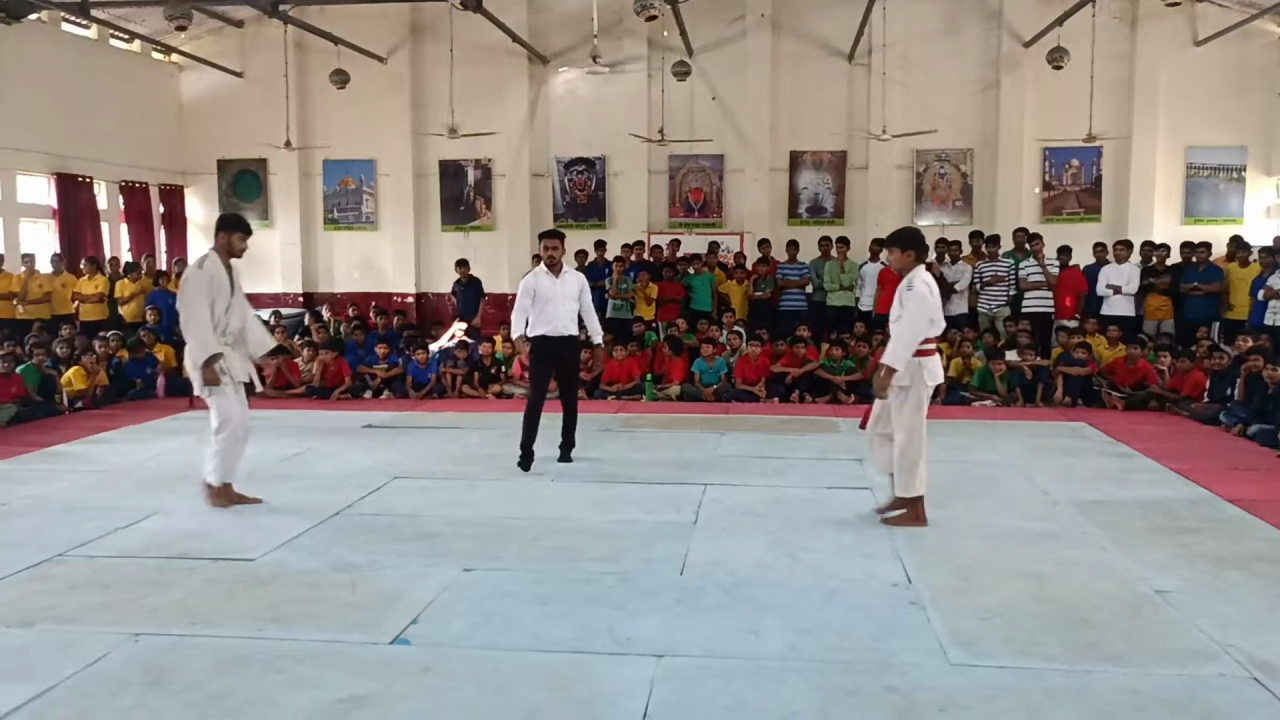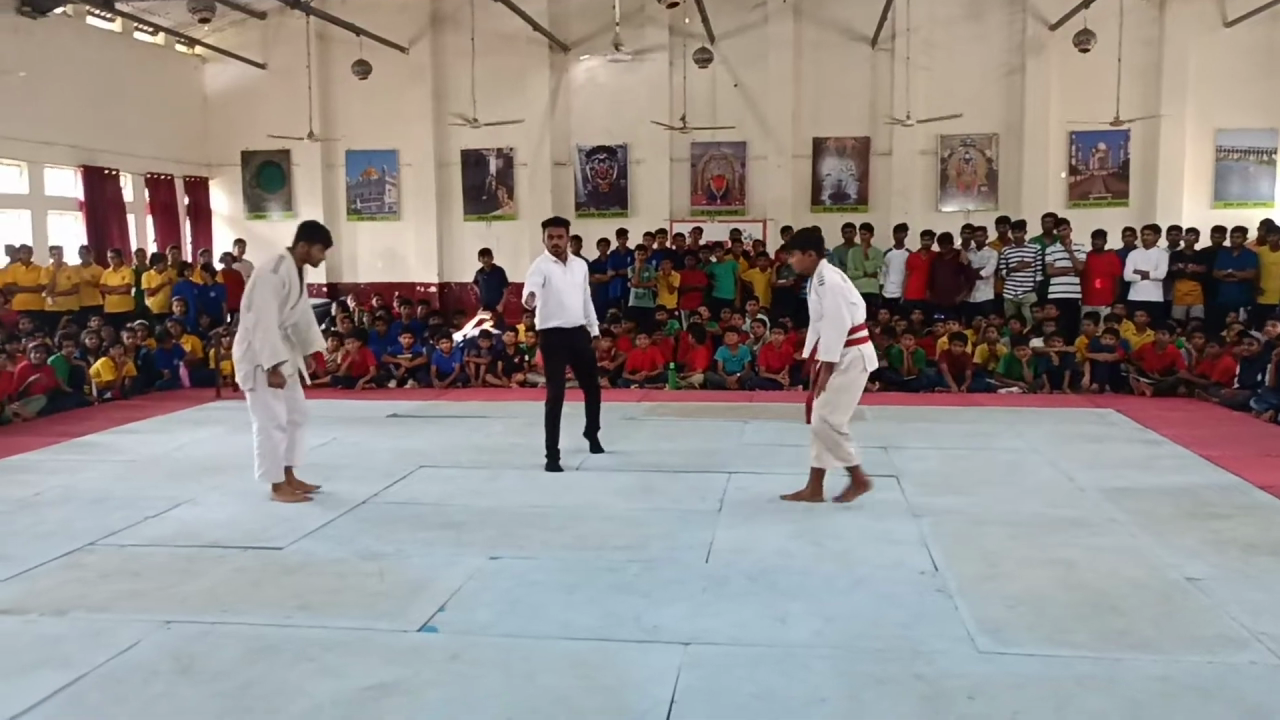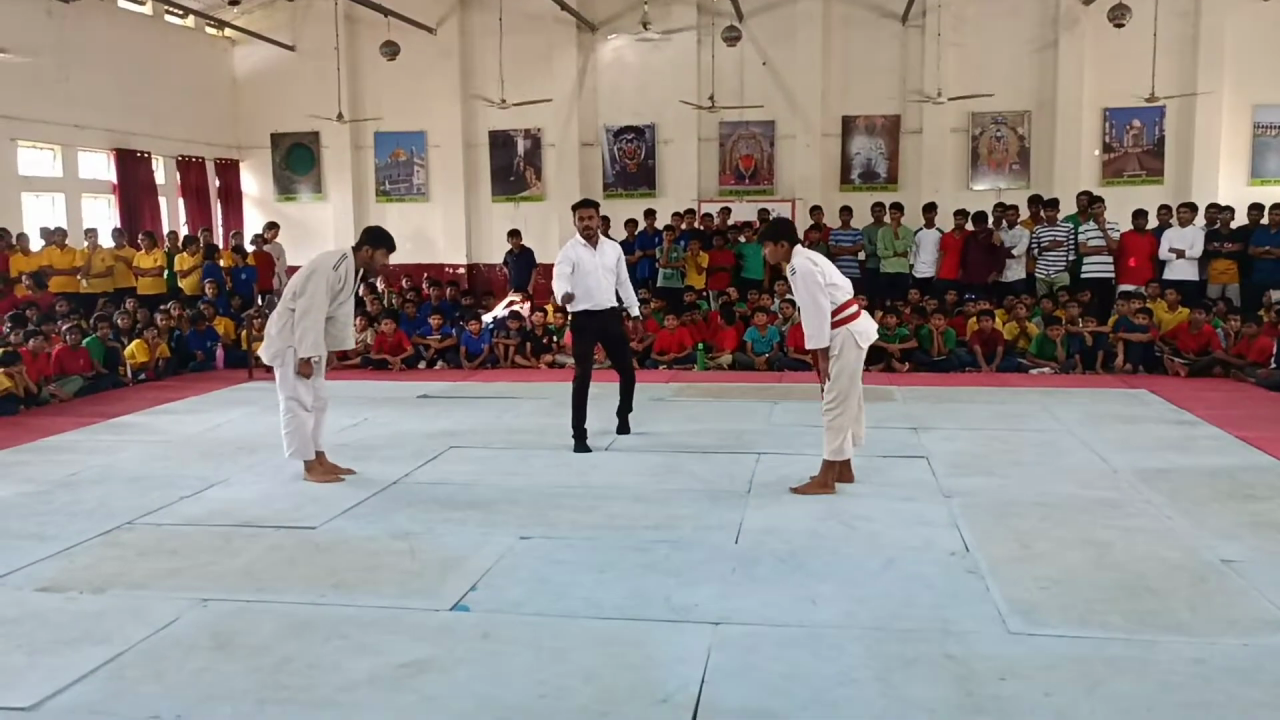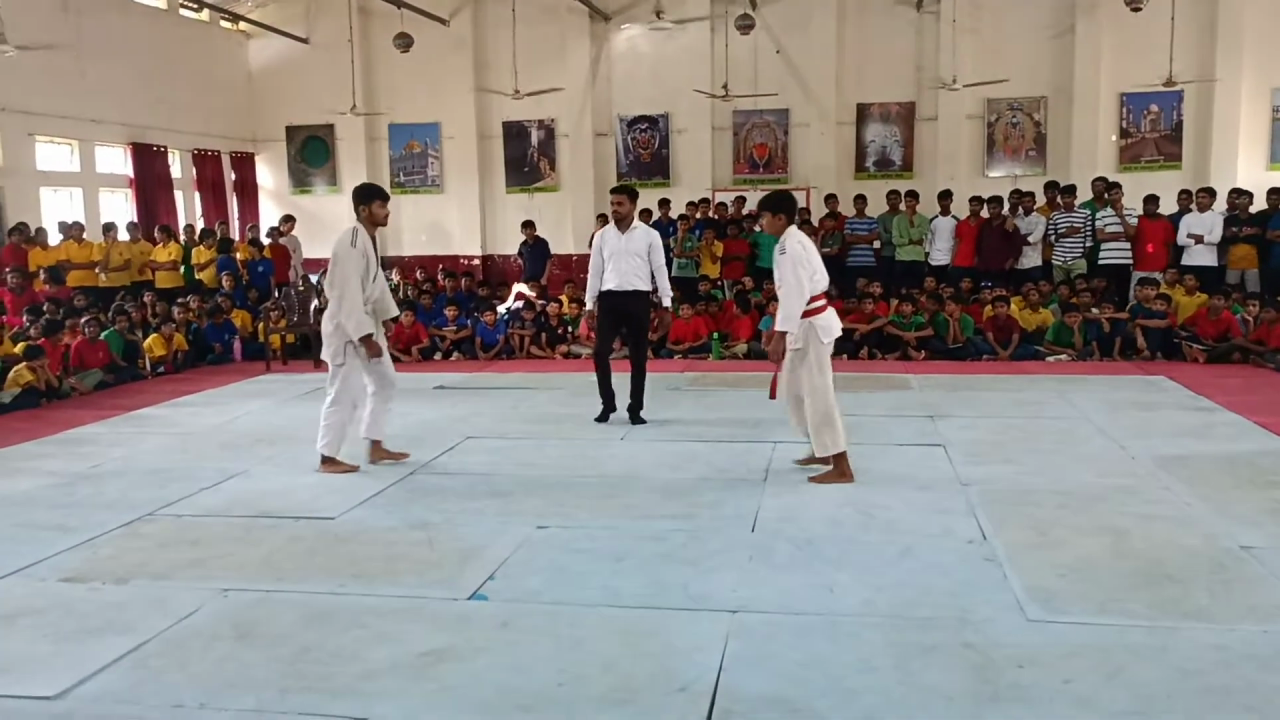
dt=0.5s
person 1, frame 1
left shoulder: (915, 284)
right shoulder: (916, 281)
left elbow: (908, 334)
left wrist: (886, 371)
right wrist: (887, 369)
left hip: (913, 367)
right hip: (911, 367)
left knee: (906, 437)
right knee: (882, 429)
left ankle: (915, 510)
right ankle: (904, 494)
person 1, frame 2
left shoulder: (829, 279)
right shoulder: (820, 278)
left elbow: (837, 326)
right elbow: (819, 325)
left wrist: (826, 368)
right wrist: (812, 361)
left hip: (852, 356)
right hip: (838, 355)
left knee: (826, 420)
right knee: (819, 419)
left ankle: (859, 478)
right ankle: (814, 488)
person 1, frame 3
left shoulder: (800, 266)
right shoulder: (805, 259)
left elbow: (816, 312)
left wrist: (820, 355)
right wrist: (821, 351)
left hip: (846, 333)
right hip: (849, 328)
left knee: (836, 403)
right knee: (845, 400)
left ankle: (826, 478)
right ankle: (843, 468)
person 1, frame 4
left shoulder: (790, 247)
right shoulder: (795, 241)
left elbow: (795, 295)
left wrist: (779, 337)
right wrist: (778, 330)
left hip: (810, 326)
right hip: (812, 322)
left knee: (818, 395)
right knee: (793, 389)
left ankle: (841, 467)
right ankle: (822, 451)
person 2, frame 1
left shoulder: (231, 272)
right shoulder: (201, 271)
left elbow: (244, 316)
right elbow: (194, 321)
left wrist: (261, 351)
right wrist: (207, 363)
left hip: (230, 355)
right hip: (209, 357)
left knee: (234, 424)
right knee: (232, 423)
left ankle: (223, 488)
right ankle: (217, 487)
person 2, frame 2
left shoulder: (297, 270)
right shoulder: (273, 273)
left elbow: (302, 314)
right elbow: (263, 323)
left wrist: (309, 352)
right wrist: (273, 367)
left hip: (280, 347)
right hip: (258, 351)
left knee: (295, 413)
right knee: (271, 419)
left ankle: (289, 477)
right ankle: (278, 486)
person 2, frame 3
left shoulder: (353, 269)
right shoulder: (330, 267)
left elbow: (341, 312)
right elbow: (310, 313)
left wrist: (332, 348)
right wrist: (306, 357)
left hip: (312, 335)
right hip: (290, 332)
left knee: (317, 399)
right knee: (298, 400)
left ankle: (320, 459)
right ankle: (310, 466)
person 2, frame 4
left shoulder: (369, 240)
right shoulder: (350, 245)
right elbow: (347, 296)
left wrist: (386, 318)
right wrist: (366, 338)
left hip: (366, 323)
right hip: (346, 328)
left knee: (384, 383)
right knee: (343, 394)
left ankle: (376, 447)
right ankle: (328, 458)
person 3, frame 1
left shoulder: (578, 279)
right shoulder: (531, 280)
left elbow: (587, 311)
right elbow: (520, 310)
left wrist: (598, 342)
right wrist: (519, 333)
left hip: (569, 343)
right hip: (542, 344)
left knee: (570, 400)
right knee: (535, 398)
left ankle: (566, 448)
right ankle: (526, 453)
person 3, frame 2
left shoulder: (580, 265)
right shoulder: (540, 266)
right elbow: (531, 289)
left wrist: (594, 332)
right wrist: (530, 299)
left hip: (578, 333)
right hip: (553, 336)
left knee: (592, 387)
right knee: (555, 396)
left ankle: (592, 434)
right ankle: (552, 455)
person 3, frame 3
left shoulder: (614, 248)
right shoulder: (569, 251)
left elbow: (623, 282)
right elbow: (559, 280)
left wrist: (635, 313)
right wrist: (563, 294)
left hip: (611, 315)
right hip: (583, 318)
left knee: (627, 370)
right knee: (582, 377)
left ankle: (623, 414)
right ankle: (579, 435)
person 3, frame 4
left shoulder: (650, 235)
right shoulder: (602, 236)
left elbow: (660, 270)
right elbow: (594, 272)
left wrist: (666, 303)
right wrist: (590, 304)
left hip: (638, 299)
right hip: (609, 299)
left knee: (638, 358)
right knee: (600, 353)
left ankle: (635, 409)
right ankle: (608, 403)
